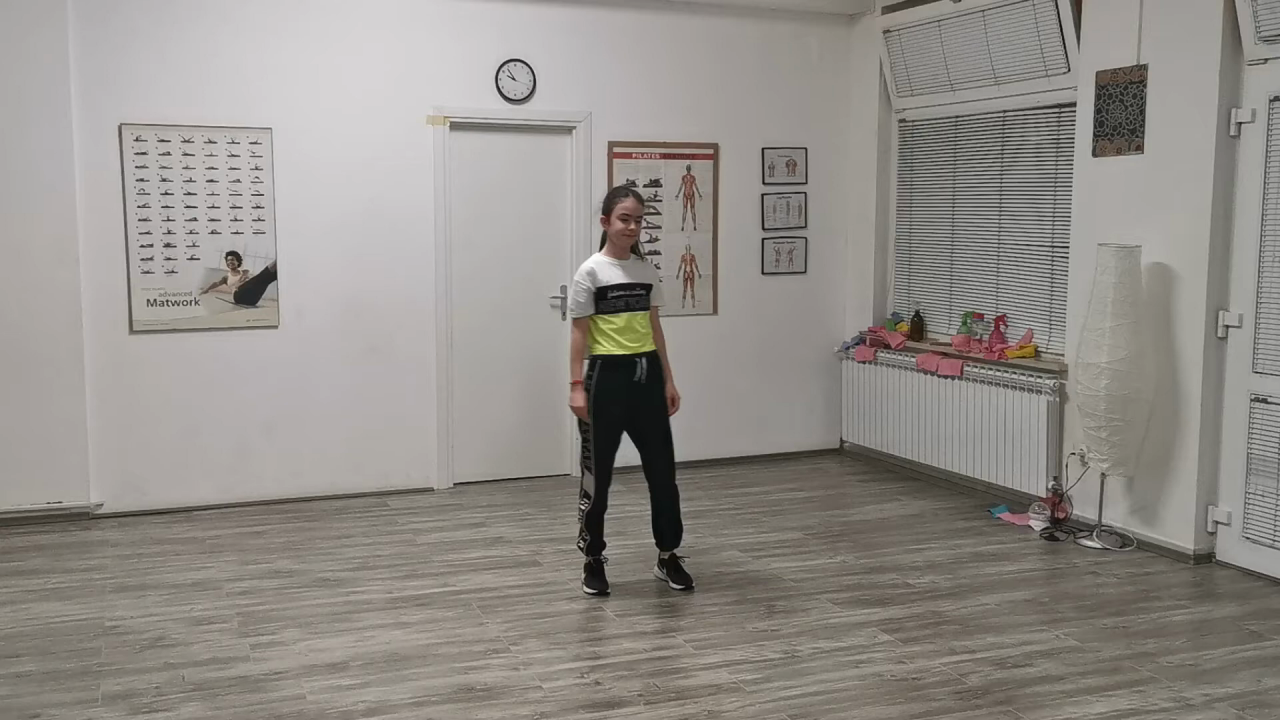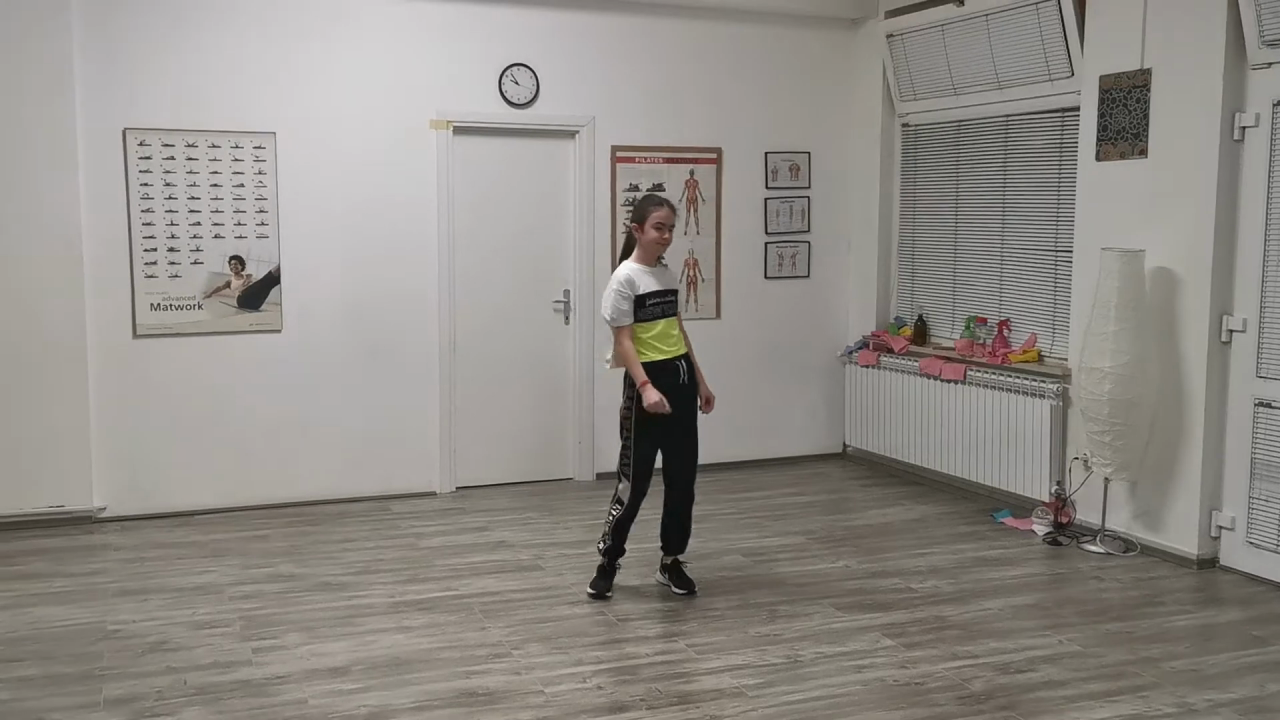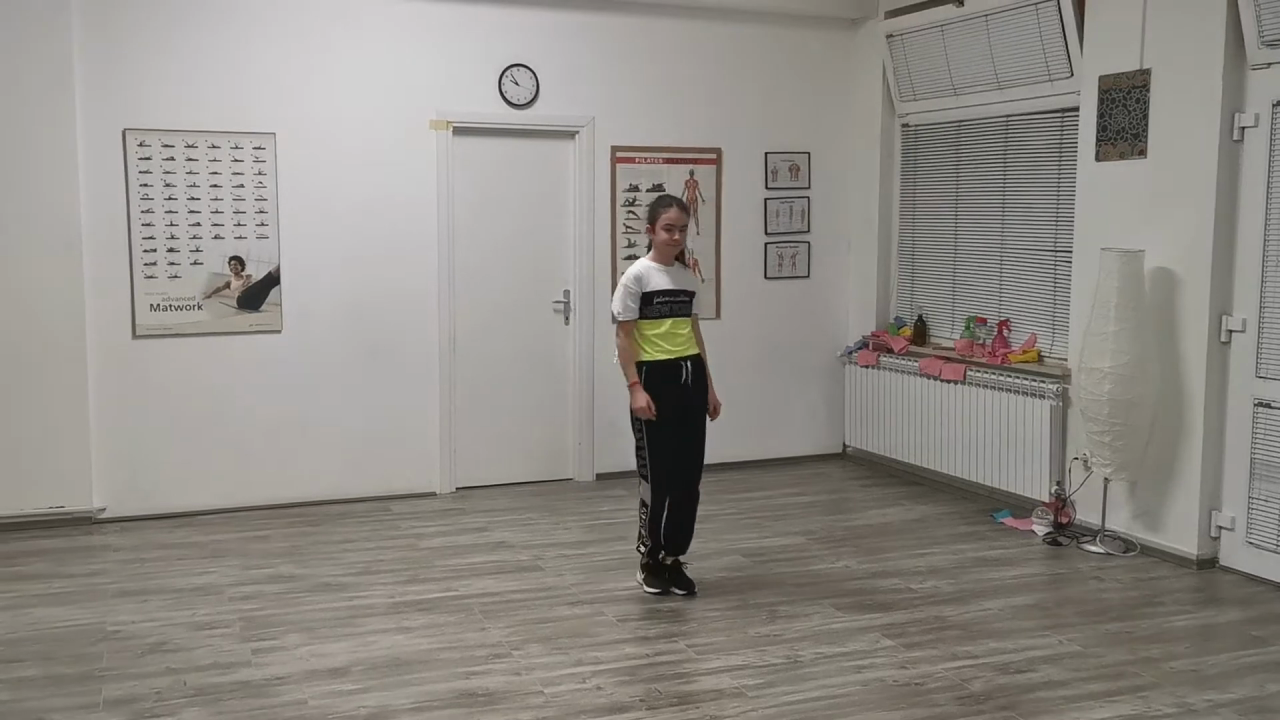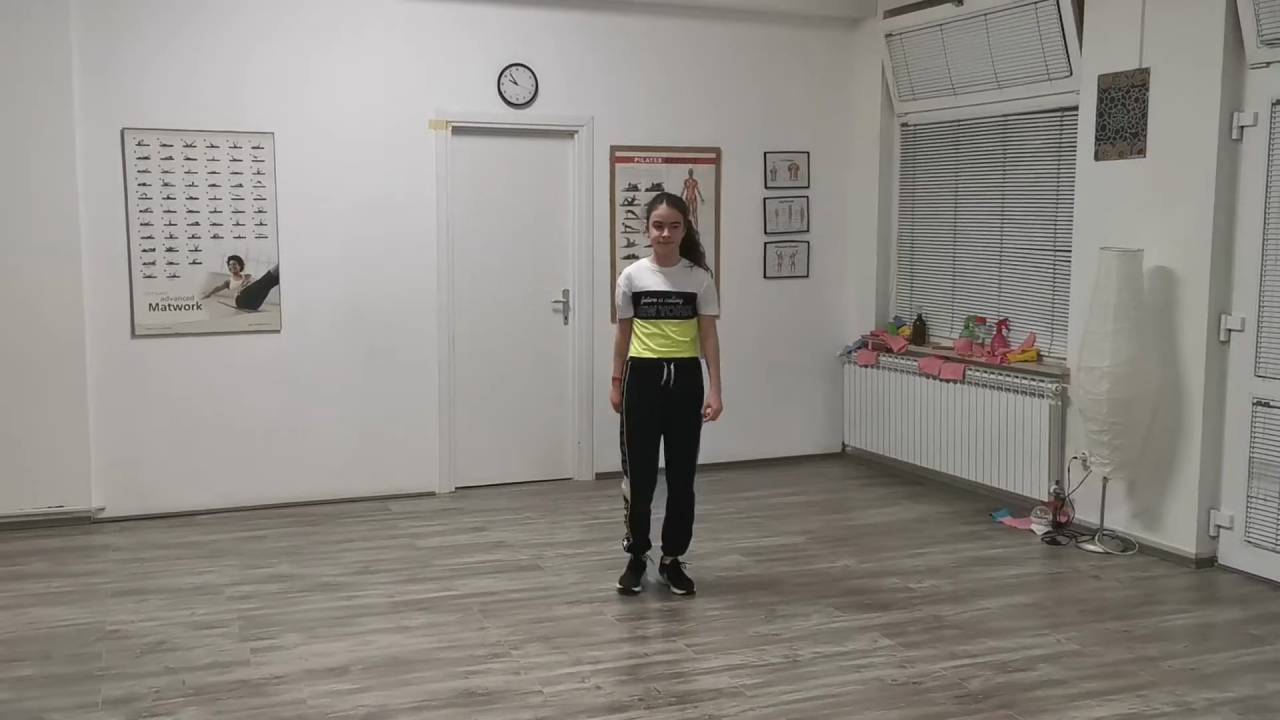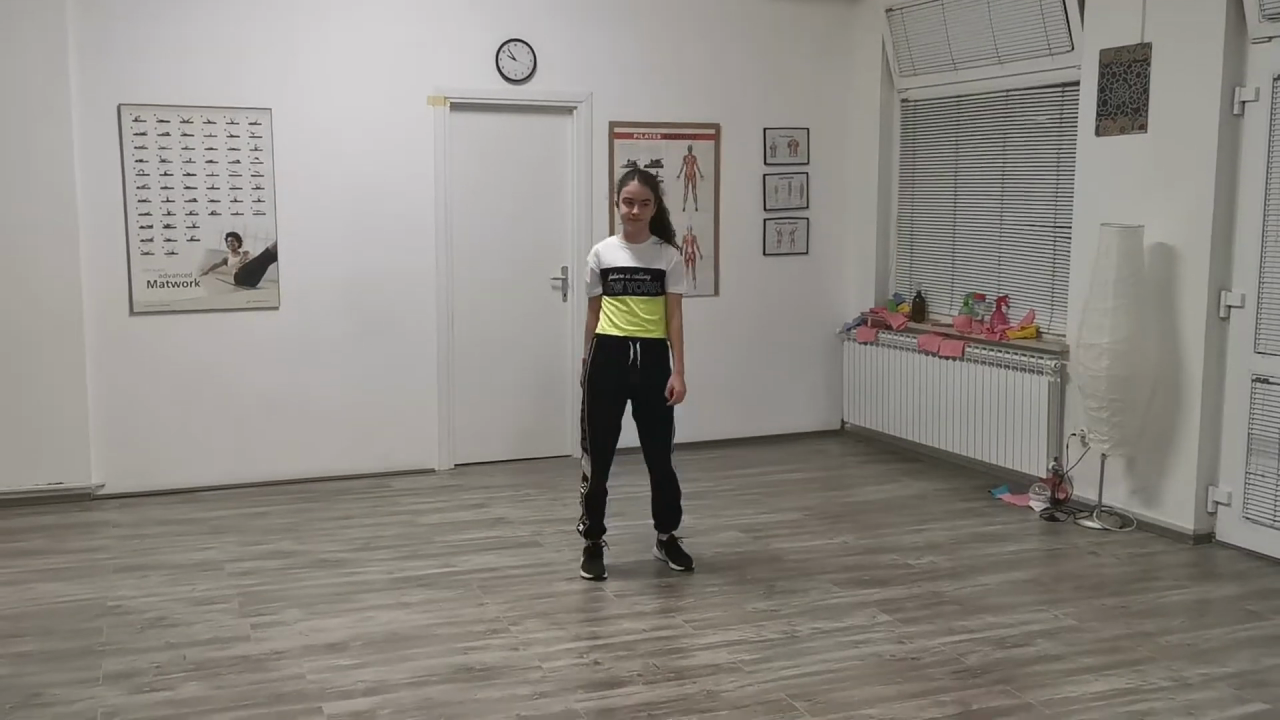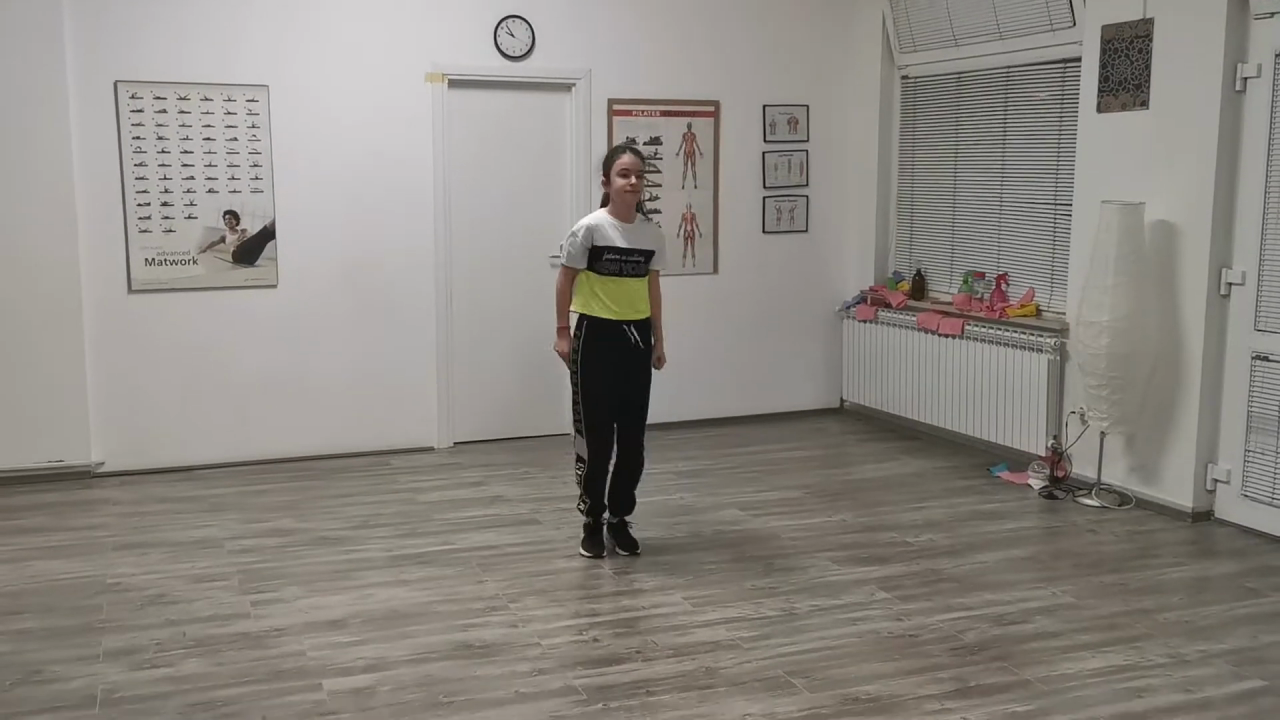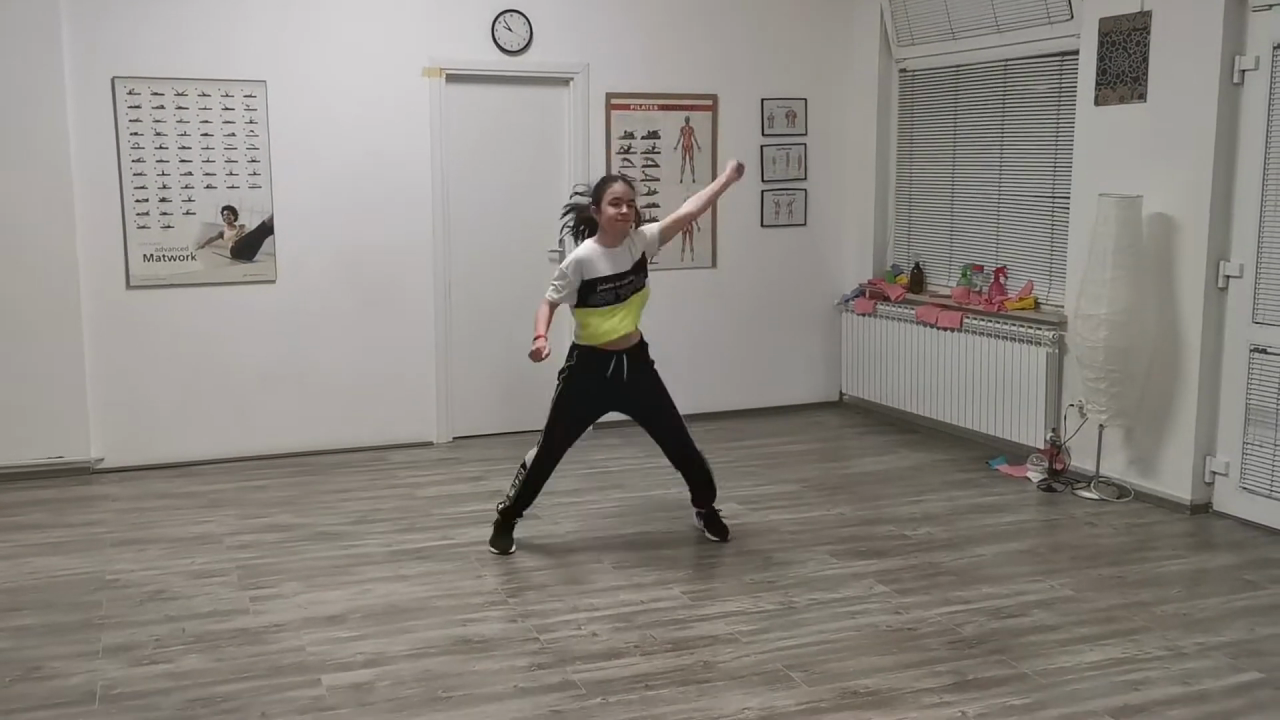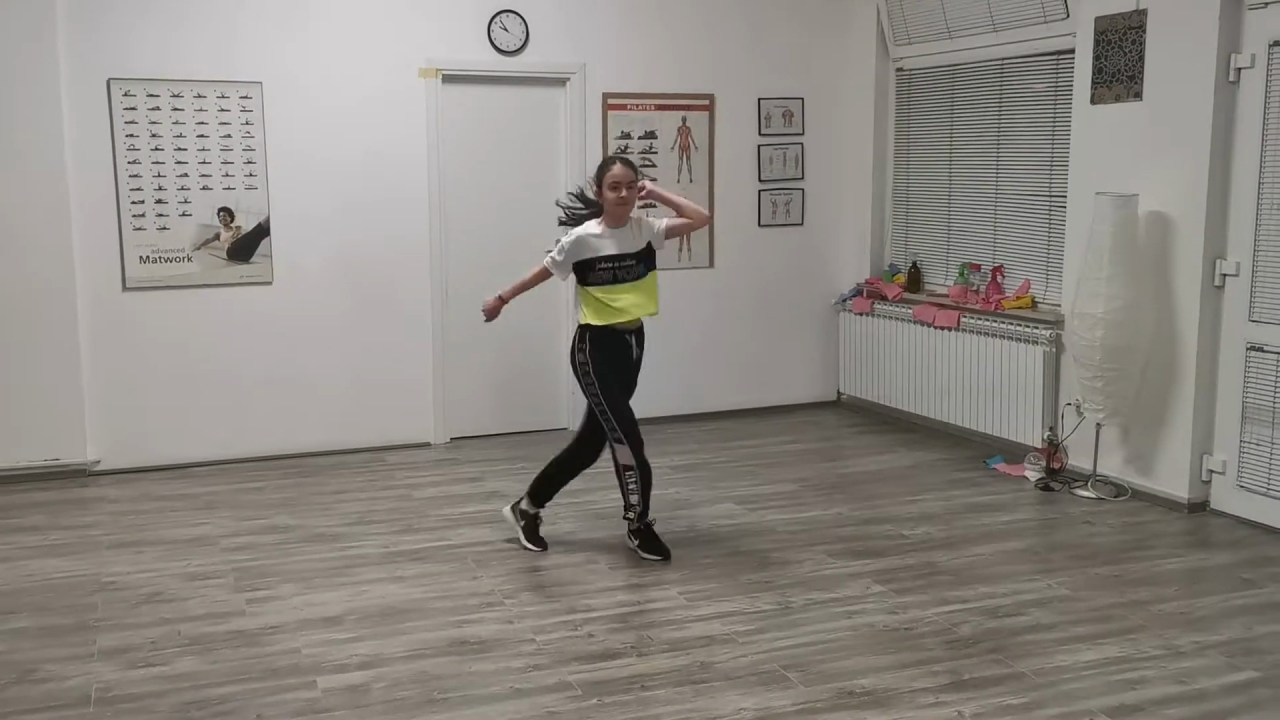
dt=0.4s
person 1, frame 1
left shoulder: (647, 271)
right shoulder: (591, 272)
left elbow: (654, 328)
right elbow: (580, 332)
left wrist: (668, 380)
right wrist: (577, 385)
left hip: (646, 374)
right hip: (607, 375)
left knee: (662, 469)
right knee: (598, 472)
left ankle: (668, 556)
right ankle: (593, 560)
person 1, frame 2
left shoulder: (668, 275)
right shoulder: (624, 279)
right elbow: (624, 341)
left wrist: (700, 381)
right wrist: (645, 387)
left hip: (681, 378)
right hip: (646, 381)
left knee: (683, 475)
right knee: (635, 477)
left ankle: (671, 560)
right ankle: (607, 561)
person 1, frame 3
left shoulder: (688, 277)
right shoulder: (636, 276)
right elbow: (625, 336)
left wrist: (710, 386)
right wrist: (635, 388)
left hip: (691, 378)
right hip: (655, 378)
left knee: (688, 475)
right knee: (657, 474)
left ankle: (672, 559)
right ankle: (649, 560)
person 1, frame 4
left shoulder: (699, 278)
right shoulder: (632, 276)
left elbow: (709, 336)
right elbow: (623, 331)
left wrist: (715, 390)
right wrist: (616, 381)
left hip: (684, 379)
right hip: (641, 377)
left knee: (682, 475)
right knee: (639, 473)
left ankle: (671, 559)
right ankle: (636, 556)
person 1, frame 5
left shoulder: (668, 256)
right shoulder: (602, 253)
left elbow: (674, 316)
right elbow: (593, 311)
left wrist: (678, 370)
right wrist: (587, 360)
left hip: (653, 357)
right hip: (609, 356)
left knee: (659, 453)
right knee: (598, 453)
left ankle: (666, 537)
right ankle: (592, 543)
person 1, frame 6
left shoulder: (652, 232)
right shoulder: (588, 228)
left elbow: (653, 288)
right elbow: (566, 282)
left wrist: (658, 340)
right wrist: (562, 332)
left hip: (637, 339)
right hip: (596, 336)
left knee: (631, 436)
right knee: (593, 434)
left ankle: (619, 518)
right ankle: (593, 521)
person 1, frame 7
left shoulder: (642, 240)
right shoulder: (579, 261)
left elbow: (687, 214)
right elbow: (548, 304)
left wrist: (726, 179)
right wrist: (540, 339)
left hip: (635, 364)
right hip: (588, 366)
left knee: (679, 444)
right knee: (549, 450)
left ankle: (705, 507)
right ankle: (507, 518)
person 1, frame 8
left shoulder: (645, 229)
right shoulder: (582, 239)
left elbow: (702, 219)
right elbow: (541, 275)
left wrist: (657, 194)
right wrist: (501, 300)
left hip: (632, 343)
right hip: (595, 348)
left knee: (592, 440)
right knee: (626, 435)
left ankle: (526, 508)
right ankle: (638, 525)
